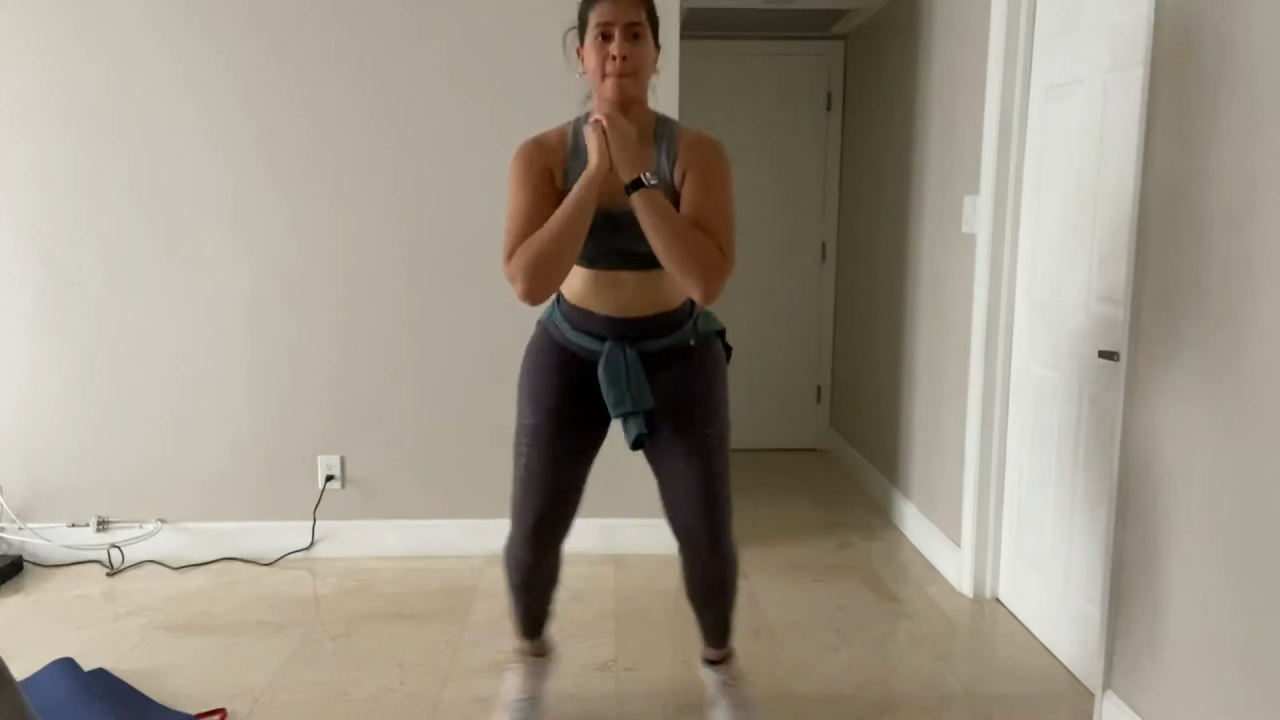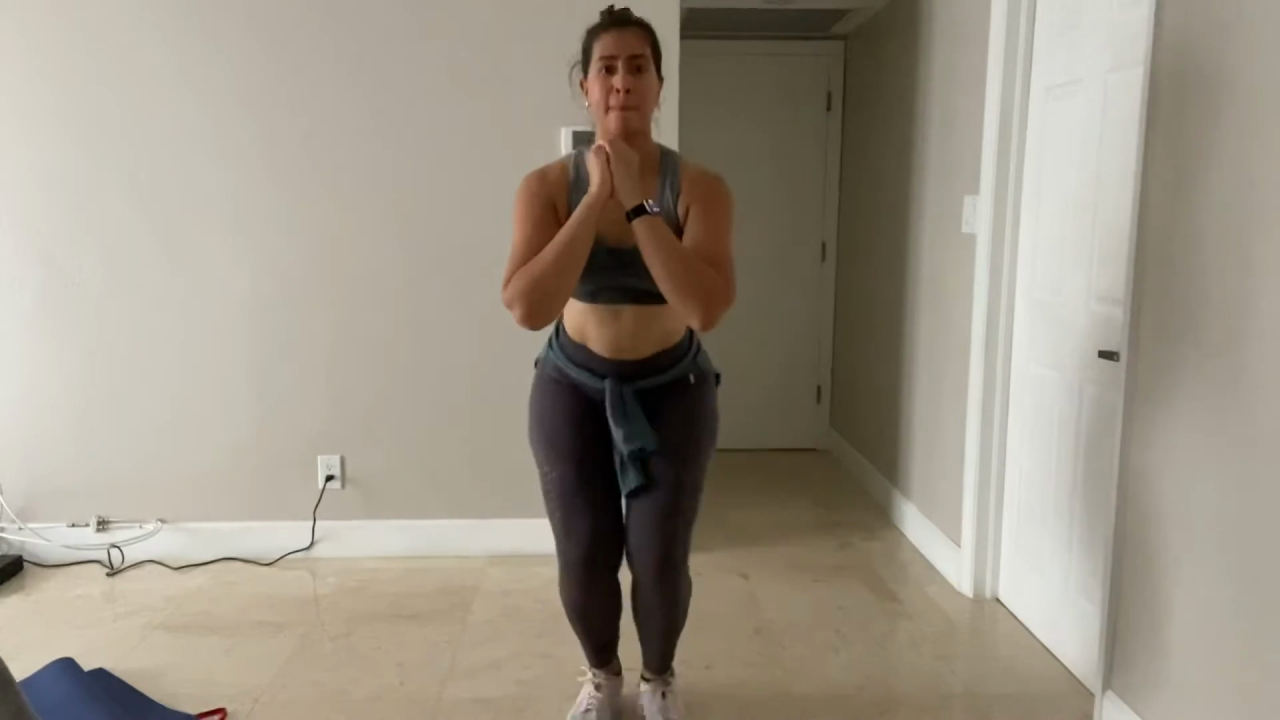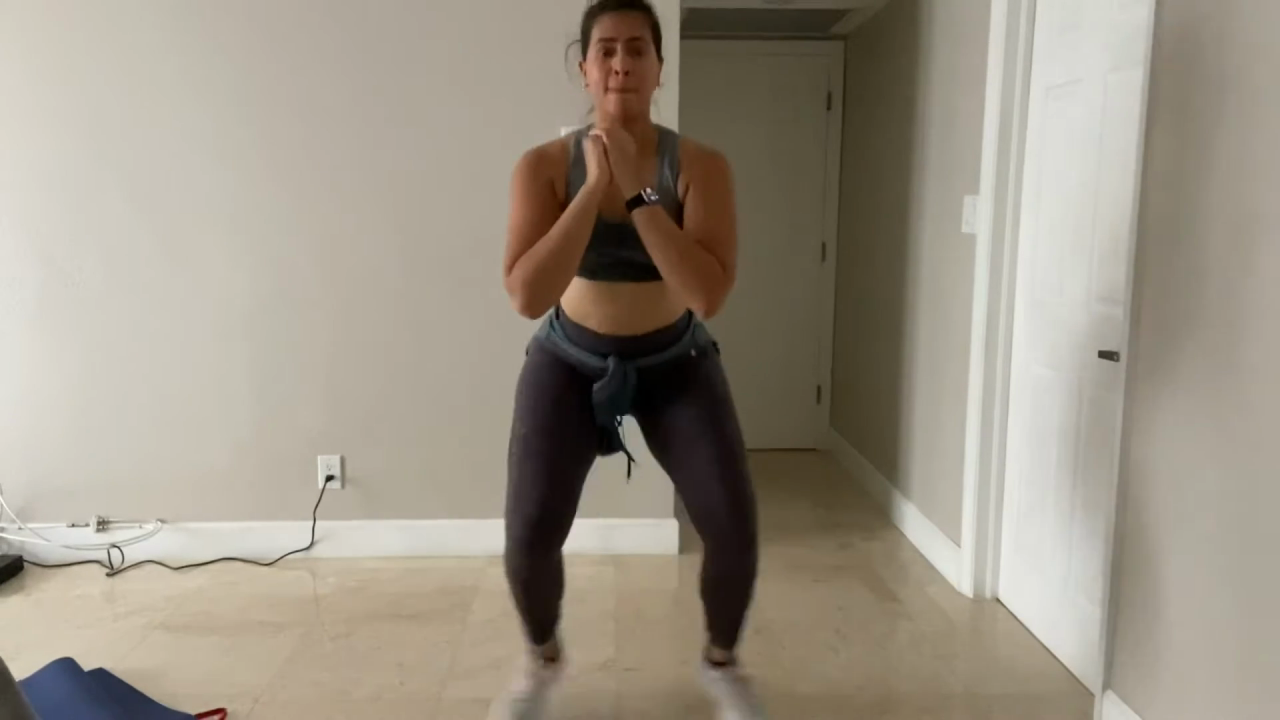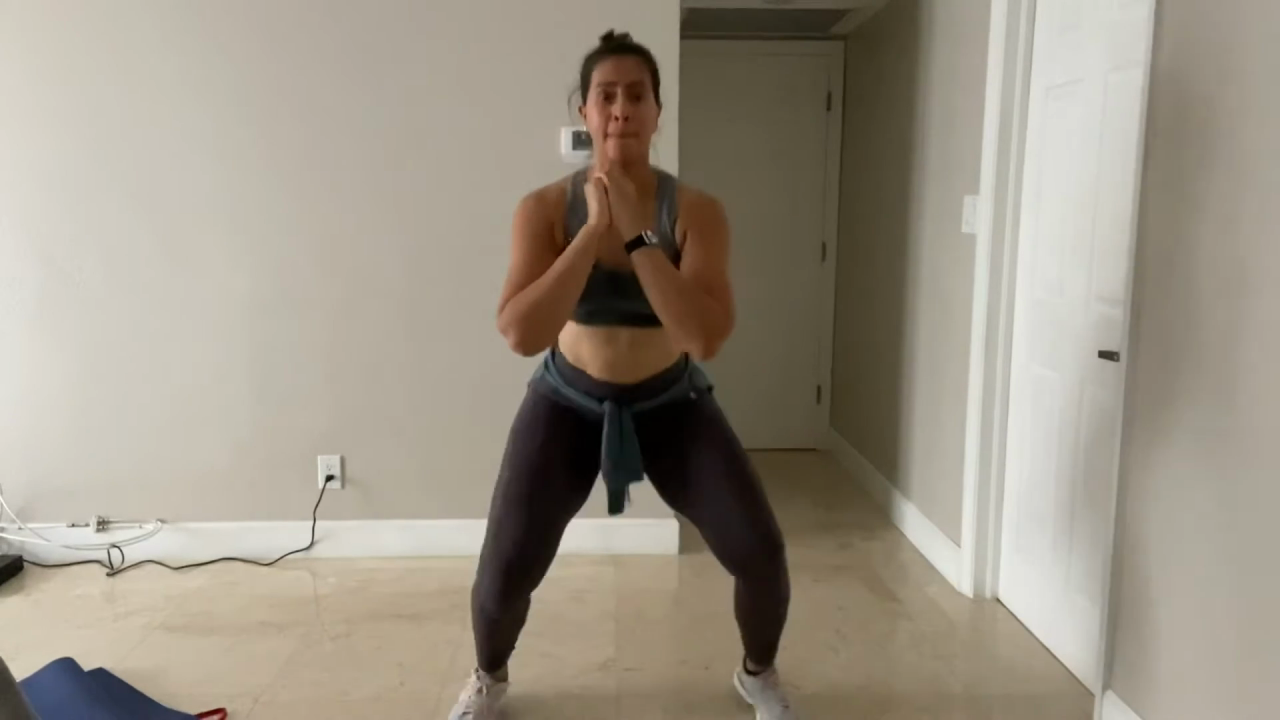
dt=0.2s
person 1, frame 1
left shoulder: (697, 153)
right shoulder: (542, 155)
left elbow: (707, 280)
right elbow: (528, 283)
left wrist: (636, 182)
right wrist: (595, 175)
left hip: (673, 356)
right hip: (572, 353)
left knee: (704, 528)
right knee: (535, 526)
left ankle: (718, 658)
right ankle: (531, 654)
person 1, frame 2
left shoulder: (699, 186)
right shoulder: (547, 184)
left elbow: (707, 310)
right elbow: (525, 308)
left wrist: (639, 207)
right wrist: (596, 201)
left hip: (672, 387)
right hip: (575, 386)
left knee: (659, 553)
right knee: (585, 555)
person 1, frame 3
left shoulder: (700, 166)
right shoulder: (543, 167)
left elbow: (708, 295)
right elbow: (527, 297)
left wrist: (637, 192)
right wrist: (594, 189)
left hip: (673, 367)
right hip: (570, 365)
left knee: (735, 525)
right knee: (530, 535)
left ankle: (722, 661)
right ankle: (542, 657)
person 1, frame 4
left shoulder: (696, 210)
right shoulder: (544, 209)
left elbow: (708, 337)
right elbow: (521, 334)
left wrist: (635, 237)
right wrist: (592, 233)
left hip: (671, 407)
right hip: (567, 405)
left knee: (760, 550)
right knee: (505, 570)
